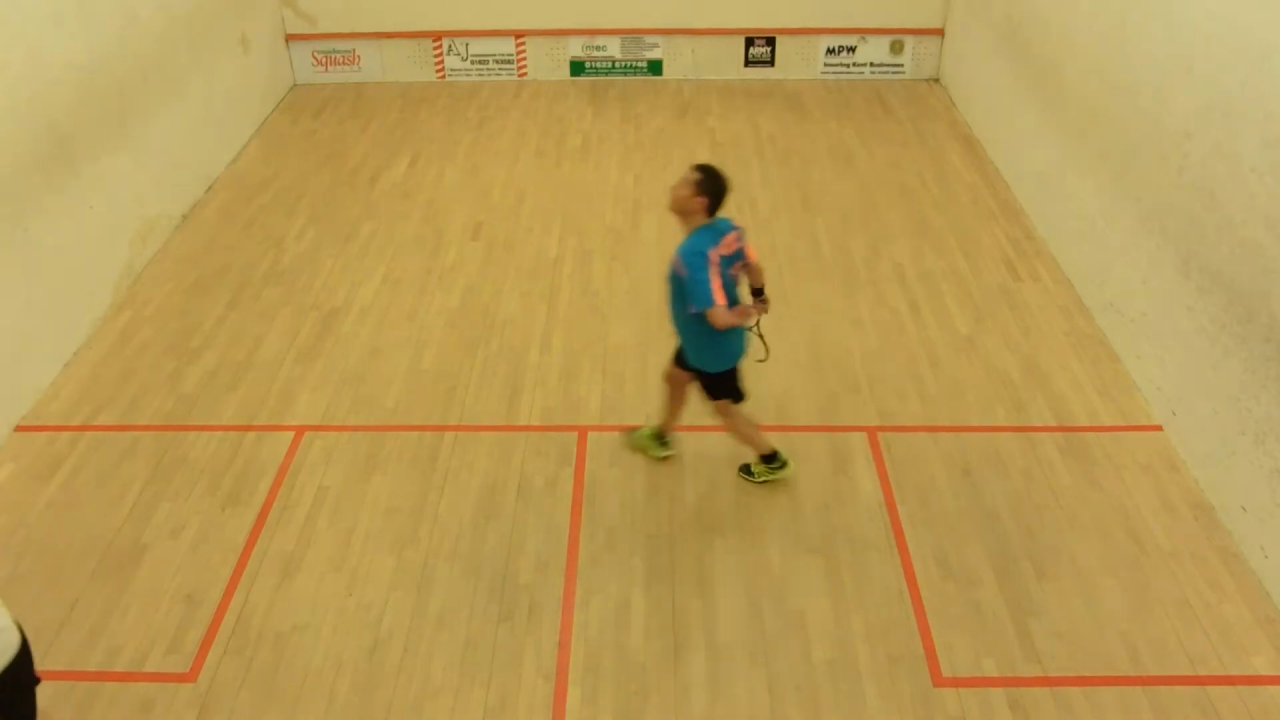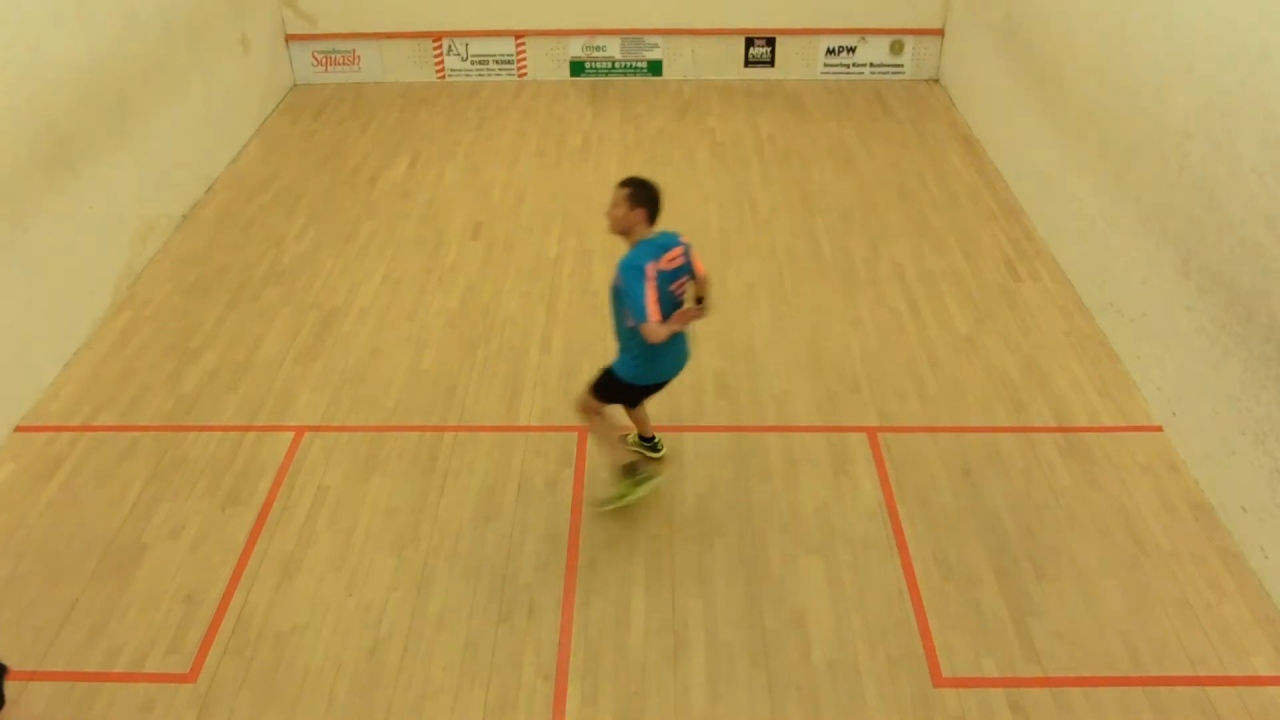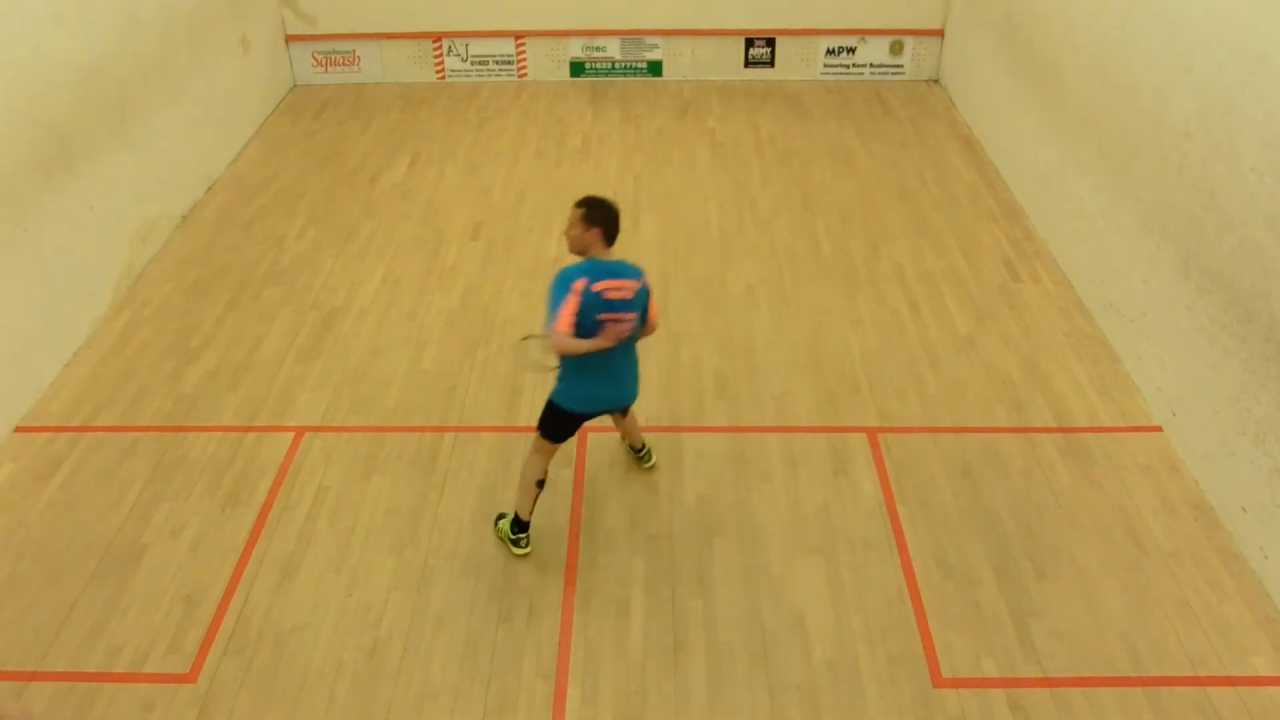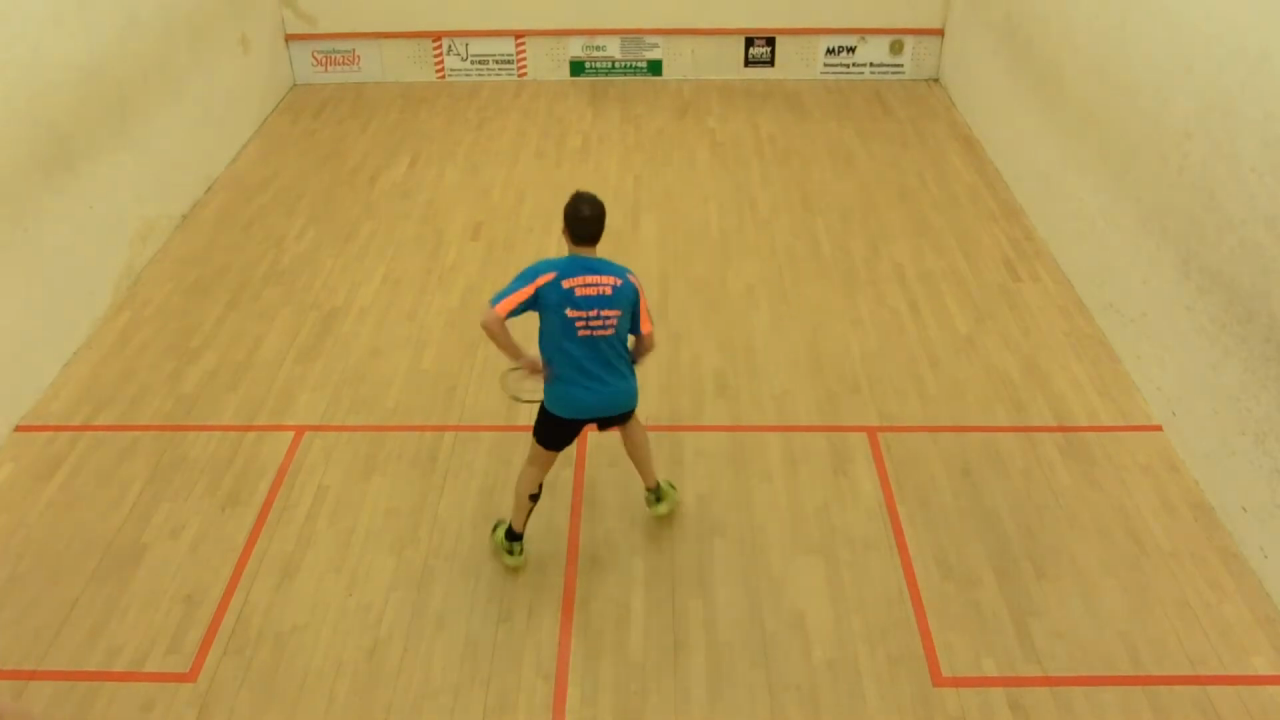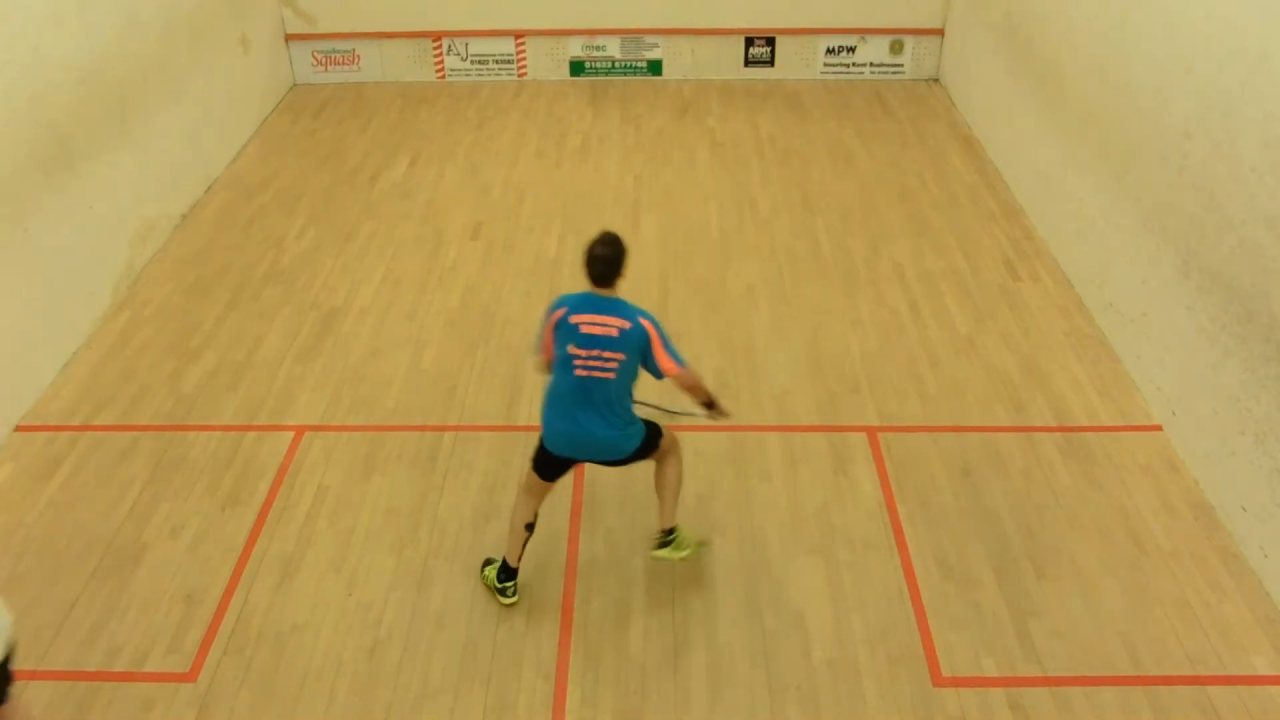
dt=0.2s
person 1, frame 1
left shoulder: (696, 252)
right shoulder: (728, 229)
left elbow: (719, 318)
right elbow: (754, 266)
left wrist: (737, 318)
right wrist: (758, 295)
left hip: (712, 350)
left knee: (727, 409)
right knee: (675, 378)
left ankle: (771, 461)
right ankle: (660, 440)
person 1, frame 2
left shoulder: (635, 266)
right shoulder: (675, 243)
left elbow: (652, 334)
right elbow: (702, 280)
left wrist: (676, 323)
right wrist: (697, 304)
left hip: (643, 363)
right hip: (674, 357)
left knee: (588, 406)
right knee: (625, 394)
left ankle: (632, 473)
right ankle: (648, 440)
person 1, frame 3
left shoulder: (574, 279)
right shoulder: (637, 277)
left elbow: (559, 339)
right elbow: (649, 325)
left wrist: (596, 343)
left hip: (577, 393)
right hip: (623, 386)
left knee: (541, 452)
right knee: (619, 407)
left ankle: (518, 530)
right ankle: (641, 452)
person 1, frame 4
left shoulder: (544, 275)
right shoulder: (625, 280)
left elbow: (490, 320)
right elbow: (647, 341)
left wrist: (522, 358)
left hip: (564, 399)
right hip: (615, 396)
left knee: (536, 465)
right knee: (628, 421)
left ankle: (512, 542)
right ankle: (655, 493)
person 1, frame 5
left shoulder: (562, 310)
right shoulder: (640, 324)
left elbow: (546, 364)
right elbow: (684, 378)
right wrist: (710, 404)
left hip: (561, 435)
right hip: (616, 440)
left knee: (530, 492)
right knee: (669, 448)
left ankle: (507, 578)
right ankle: (668, 537)
